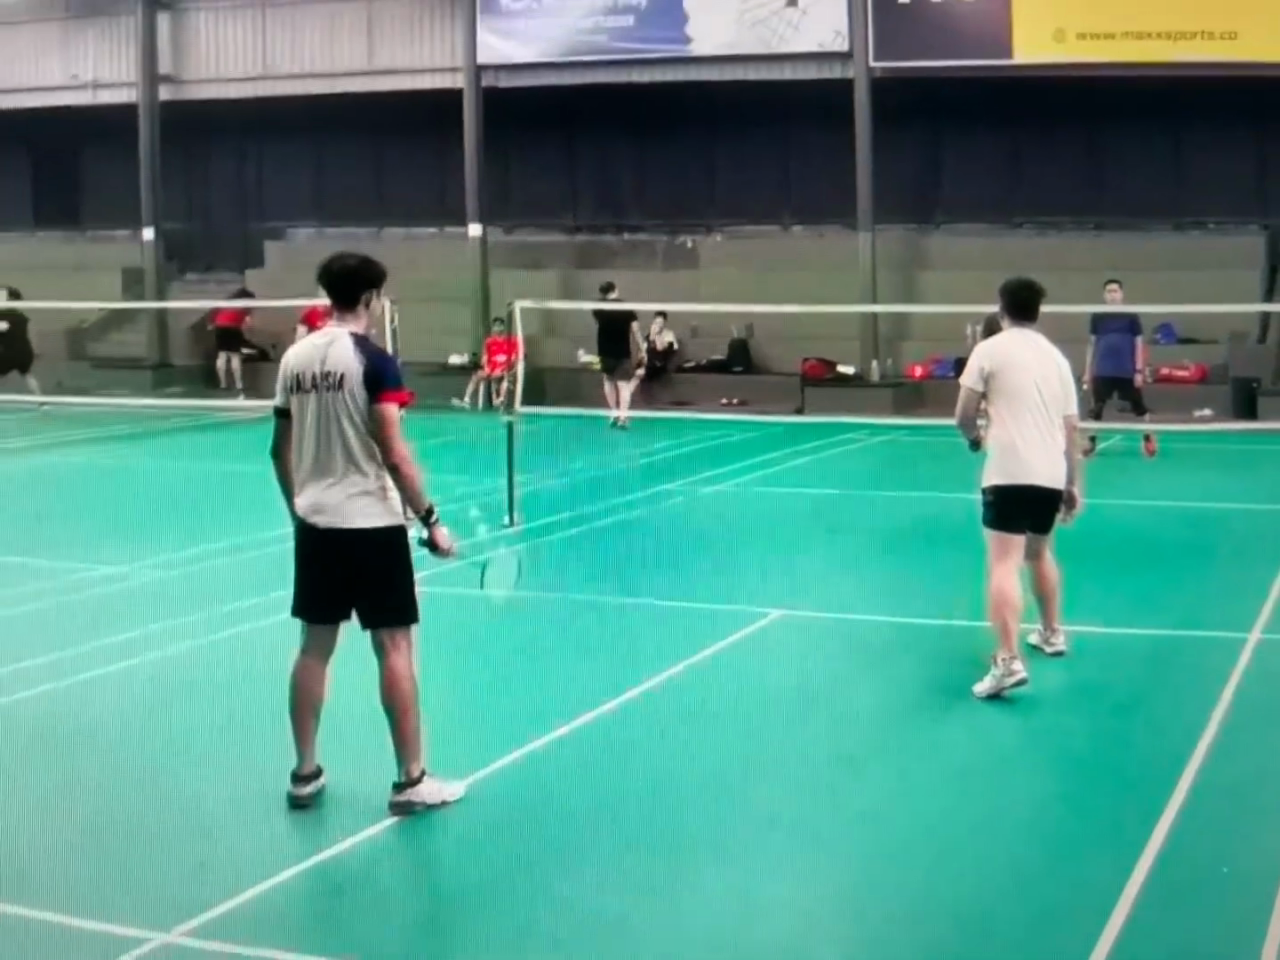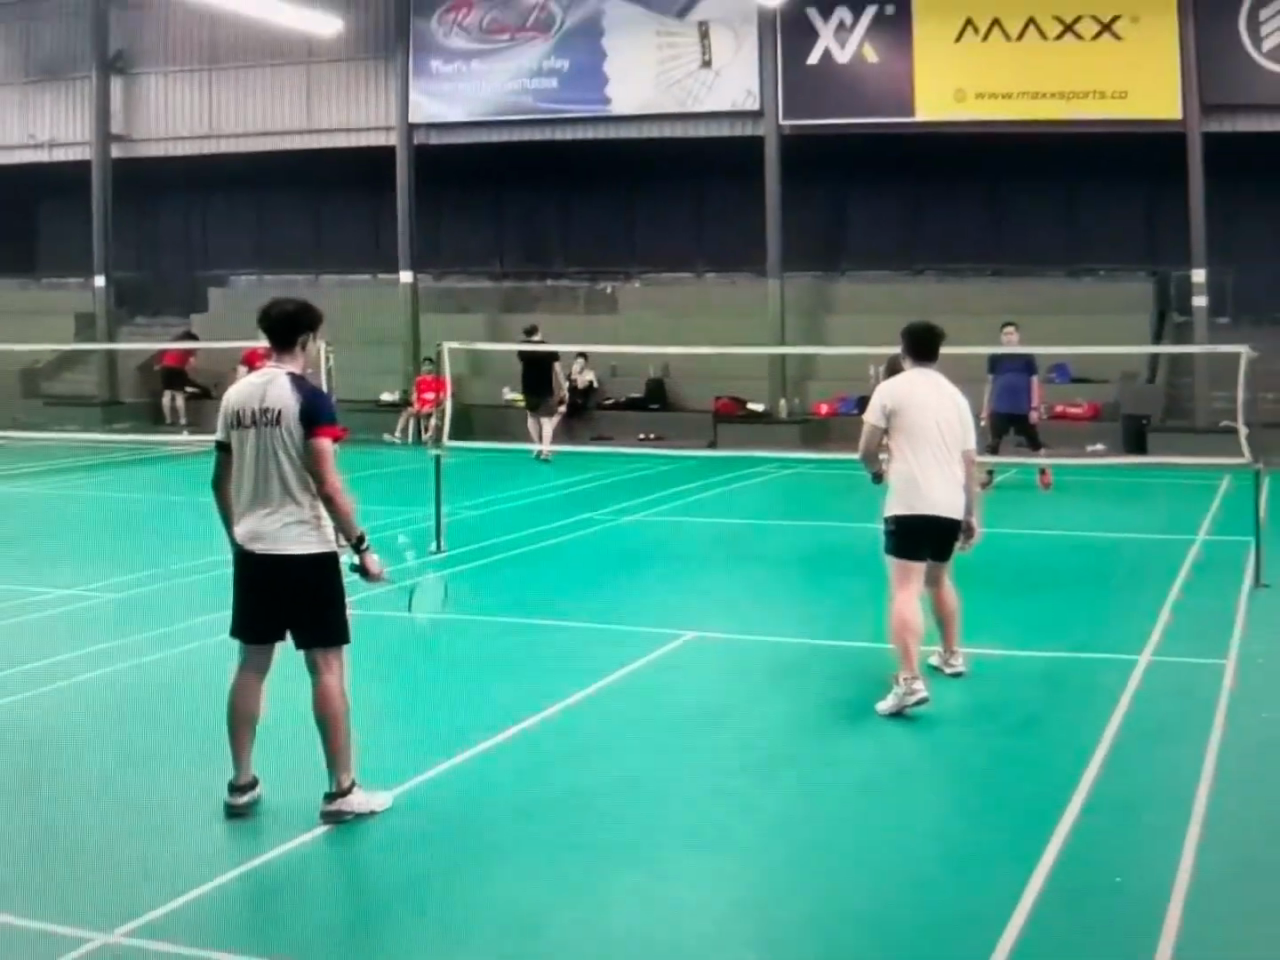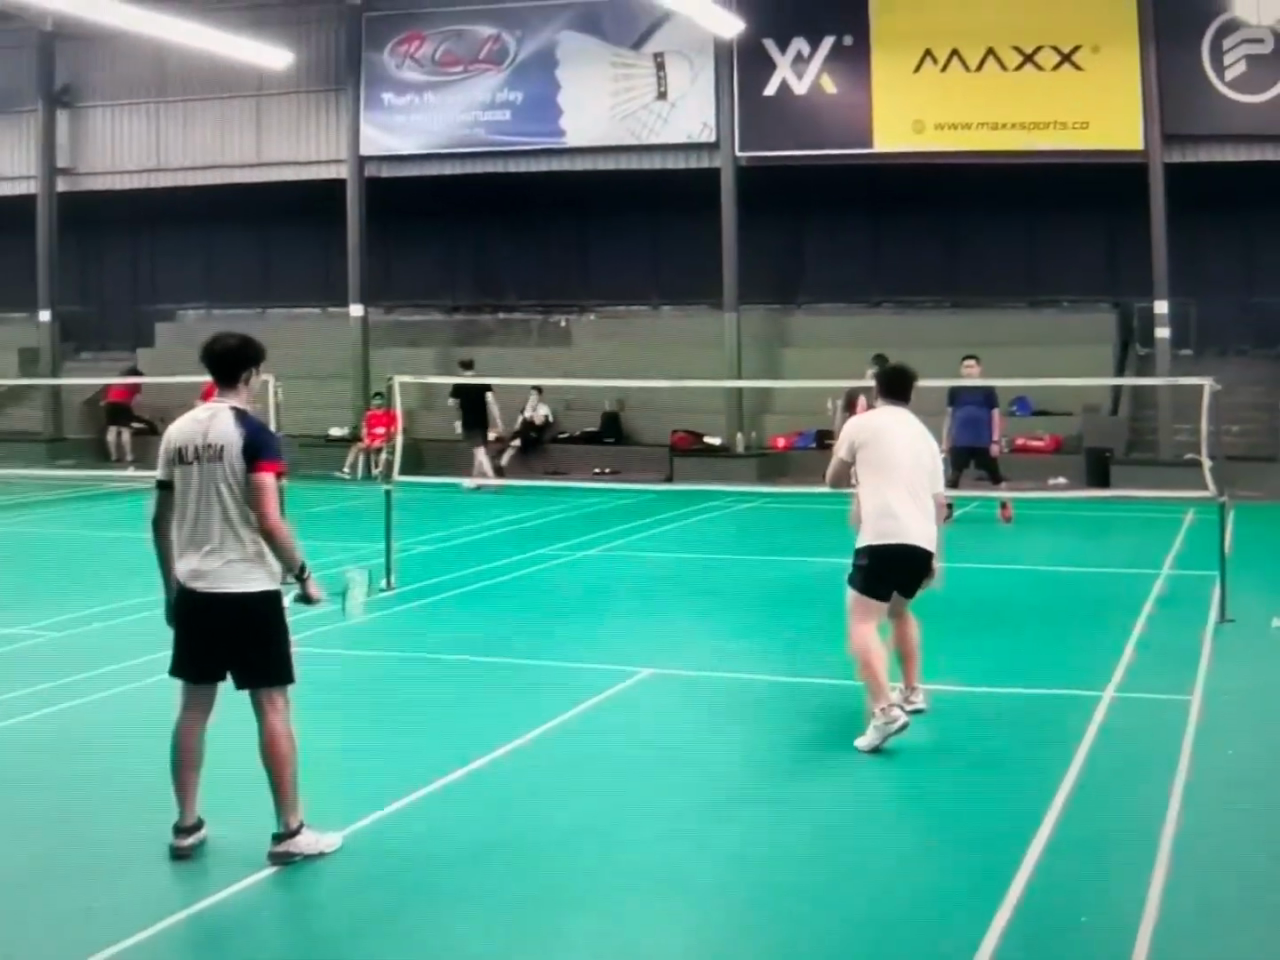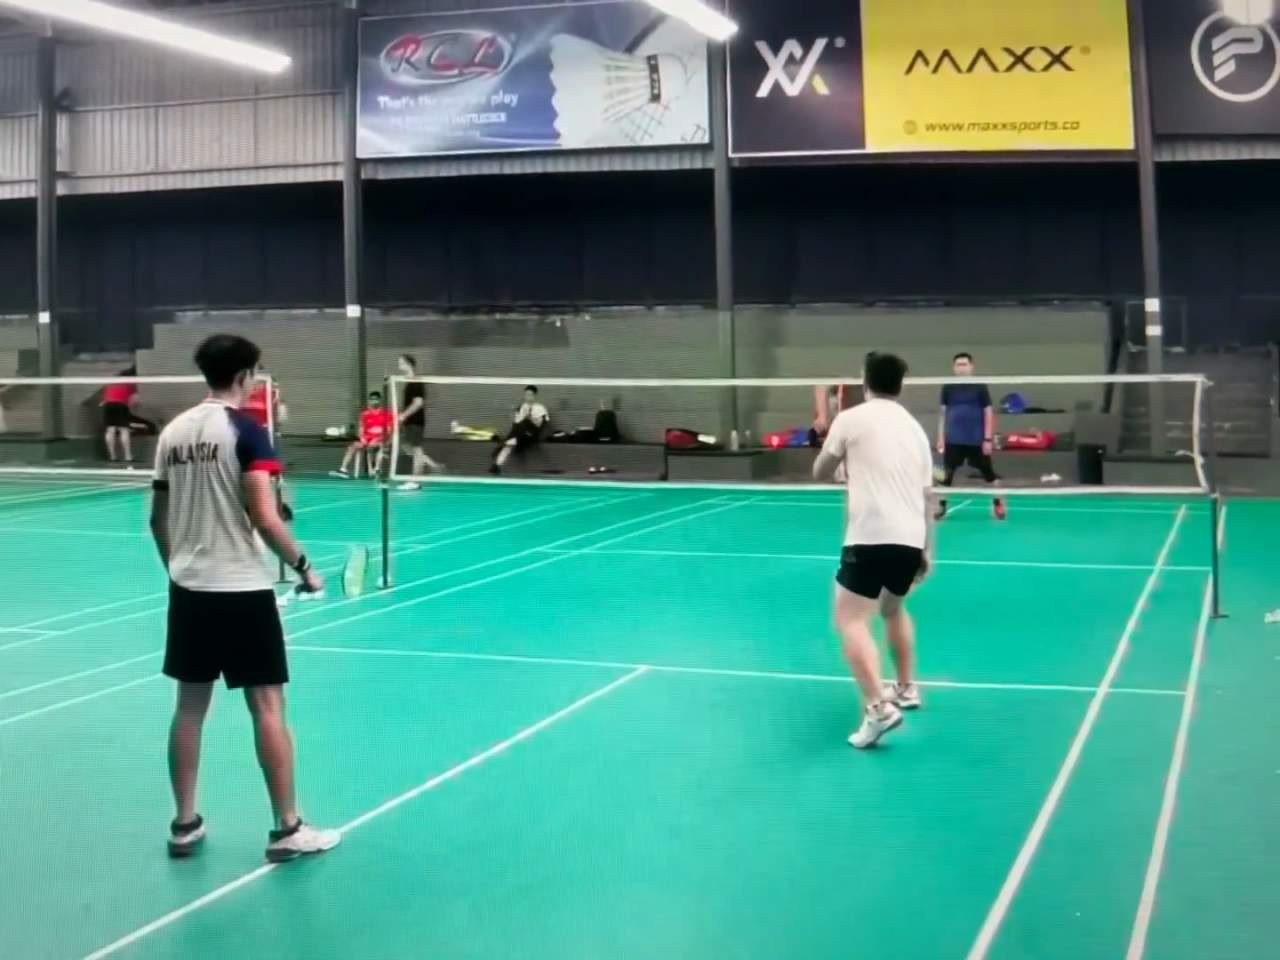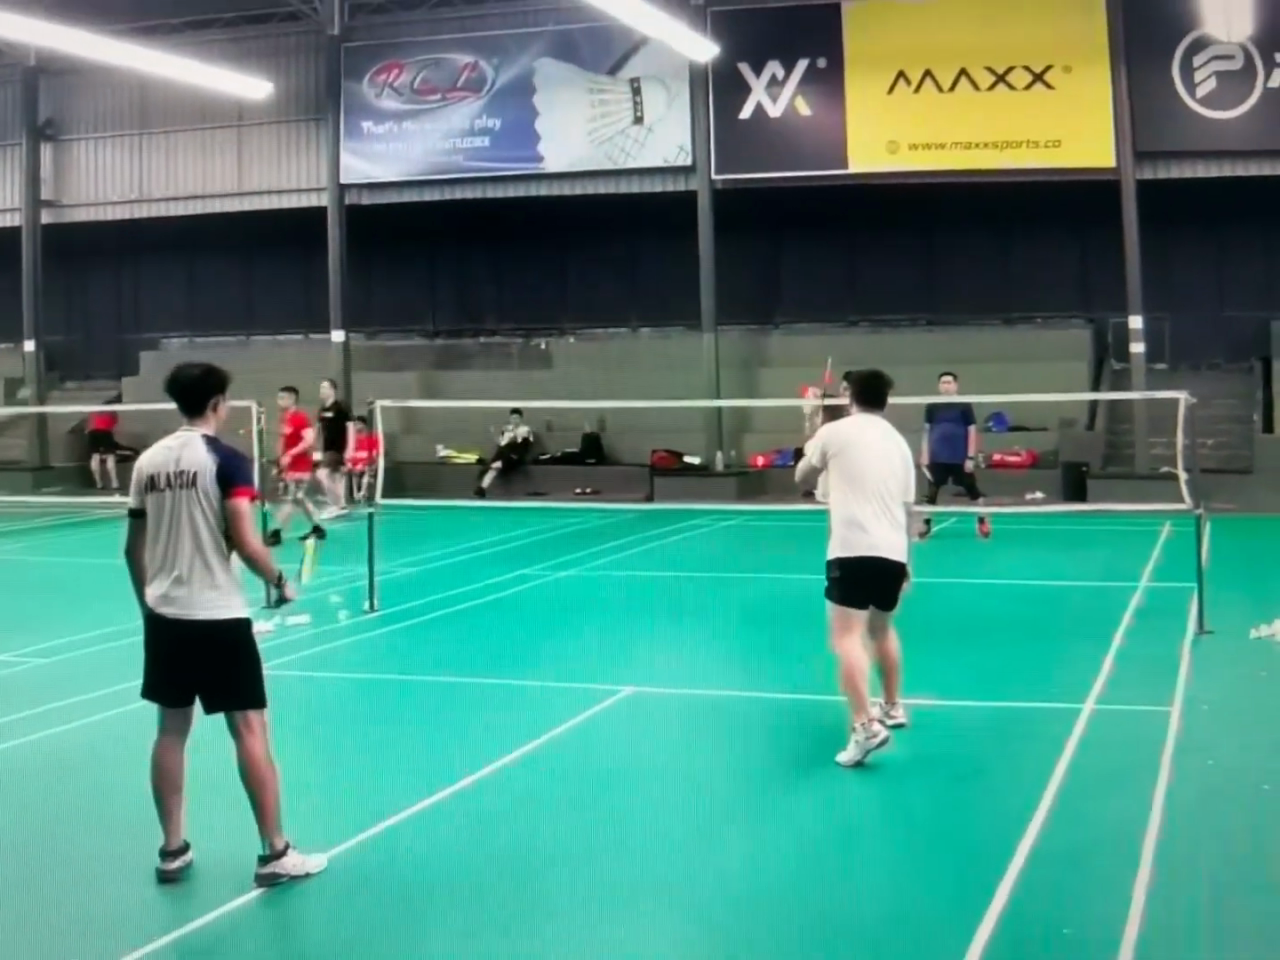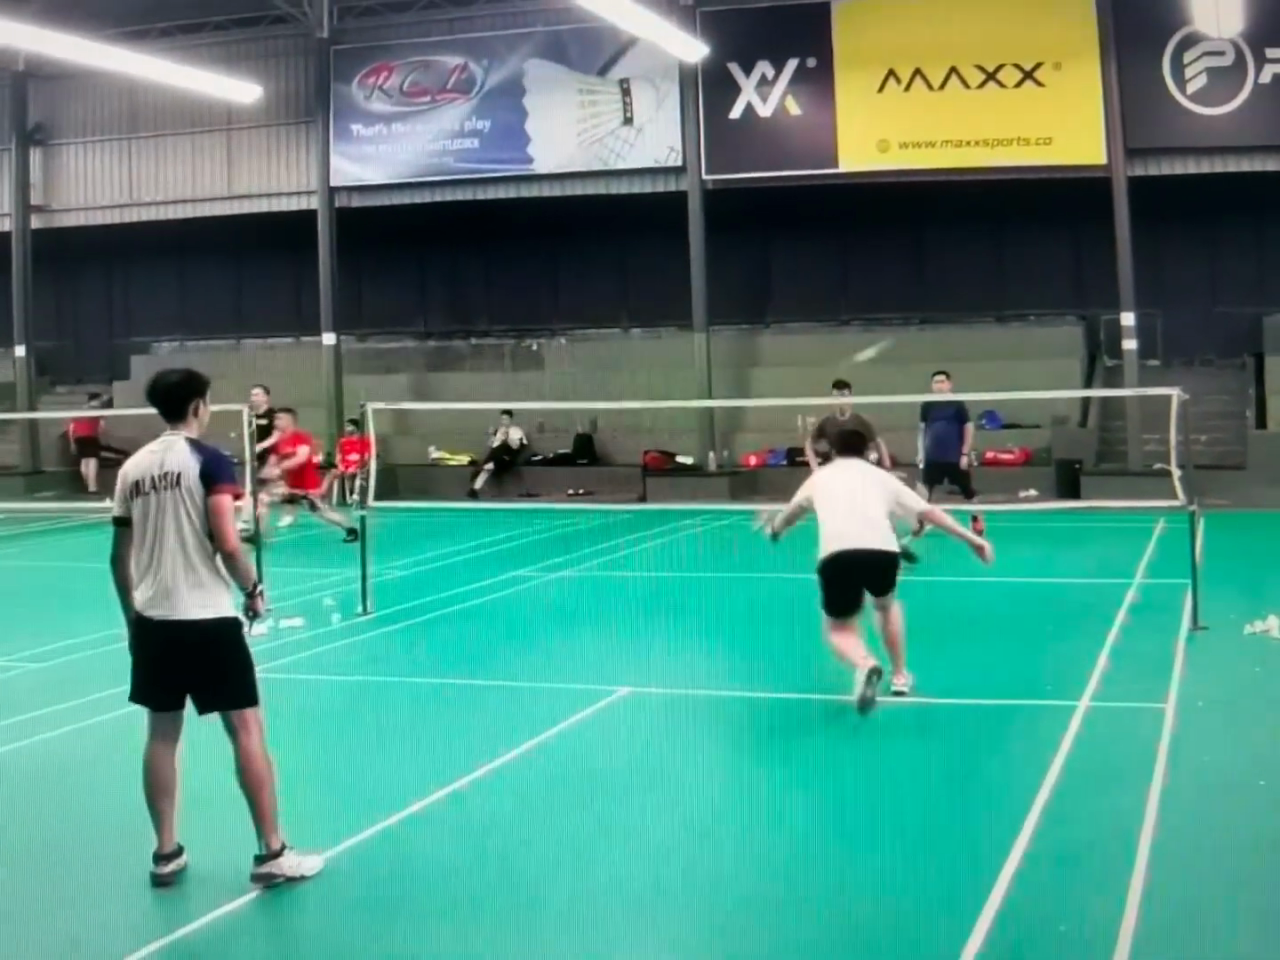
dt=0.7s
person 1, frame 1
left shoulder: (295, 357)
right shoulder: (372, 360)
left elbow: (280, 450)
right elbow: (395, 456)
right wrist: (431, 520)
left hip: (315, 522)
right hip: (371, 524)
left knee: (315, 646)
right knee: (394, 648)
left ankle: (305, 772)
right ankle: (411, 780)
person 1, frame 2
left shoulder: (235, 395)
right shoulder: (308, 398)
left elbow: (221, 482)
right elbow: (328, 487)
right wrist: (362, 548)
left hip: (253, 550)
right hip: (305, 551)
left knee: (251, 665)
right knee: (327, 666)
left ankle: (241, 784)
right ankle: (342, 791)
person 1, frame 3
left shoulder: (177, 432)
right shoulder: (252, 432)
left elbow: (160, 521)
right elbow: (269, 523)
left wrist: (171, 586)
right wrist: (304, 577)
left hip: (194, 590)
right hip: (249, 590)
left knee: (194, 706)
right knee: (273, 709)
left ankle: (186, 826)
right ankle: (290, 832)
person 1, frame 4
left shoulder: (173, 431)
right shoulder: (246, 432)
left elbow: (158, 520)
right elbow: (265, 520)
right wrist: (304, 566)
left hip: (189, 588)
right hip: (241, 589)
left knee: (190, 706)
right knee: (267, 707)
left ankle: (185, 825)
right ankle: (288, 830)
person 1, frame 5
left shoulder: (147, 461)
right shoulder: (225, 459)
left elbow: (133, 549)
right elbow: (247, 545)
right wrist: (280, 581)
left hip: (165, 615)
right hip: (219, 617)
left knee: (171, 730)
right knee: (250, 730)
left ankle: (173, 850)
right ankle: (276, 853)
person 1, frame 6
left shoulder: (133, 467)
right shoulder: (209, 461)
left elbow: (119, 558)
right elbow: (228, 544)
left wrist: (133, 619)
right wrist: (253, 590)
left hip: (153, 619)
right hip: (208, 617)
left knee: (162, 734)
right knee: (247, 728)
left ankle: (166, 853)
right ankle: (272, 853)
person 2, frame 1
left shoulder: (990, 349)
right shoulder: (1056, 356)
left elbow: (963, 416)
right elbow: (1070, 427)
left wrist: (976, 438)
right wrist: (1073, 483)
left hip: (1009, 474)
right hip: (1051, 475)
left knee: (1003, 565)
right knee: (1039, 552)
left ankle: (1008, 662)
right ankle: (1052, 633)
person 2, frame 2
left shoulder: (892, 388)
right shoulder: (955, 395)
left elbow: (866, 451)
right elbow: (969, 461)
left wrist: (878, 471)
right wrist: (970, 514)
left hip: (910, 505)
right hip: (950, 506)
left knee: (905, 590)
right knee: (938, 577)
left ankle: (909, 681)
right ankle: (951, 655)
person 2, frame 3
left shoulder: (861, 424)
right shoulder: (924, 434)
left elbow: (834, 481)
right elbow: (938, 501)
right wrist: (932, 556)
left hip: (882, 538)
right hip: (922, 541)
left knee: (861, 623)
right knee: (900, 611)
left ankle: (885, 711)
right ankle: (912, 692)
person 2, frame 4
left shoulder: (851, 419)
right shoulder: (914, 427)
left elbow: (821, 473)
right elbow: (926, 494)
left wrist: (840, 463)
right wrist: (926, 550)
left hip: (871, 537)
right hip: (911, 539)
left knee: (851, 622)
right knee: (893, 609)
left ankle: (878, 708)
right ankle: (906, 689)
person 2, frame 5
left shoulder: (834, 431)
right shoulder: (899, 441)
left elbow: (802, 479)
left wrist: (816, 452)
right wrist: (905, 563)
left hip: (853, 551)
right hip: (893, 553)
left knee: (846, 639)
right knee: (882, 629)
left ankle: (866, 726)
right ankle: (892, 707)
person 2, frame 6
left shoulder: (819, 477)
right shoulder: (880, 476)
left elbow: (790, 514)
right elbow: (927, 511)
left wrist: (773, 527)
right wrist: (972, 539)
left hip: (837, 552)
right hip: (881, 549)
left knee: (841, 632)
right knee: (886, 605)
left ankle: (865, 665)
right ankle: (900, 676)
